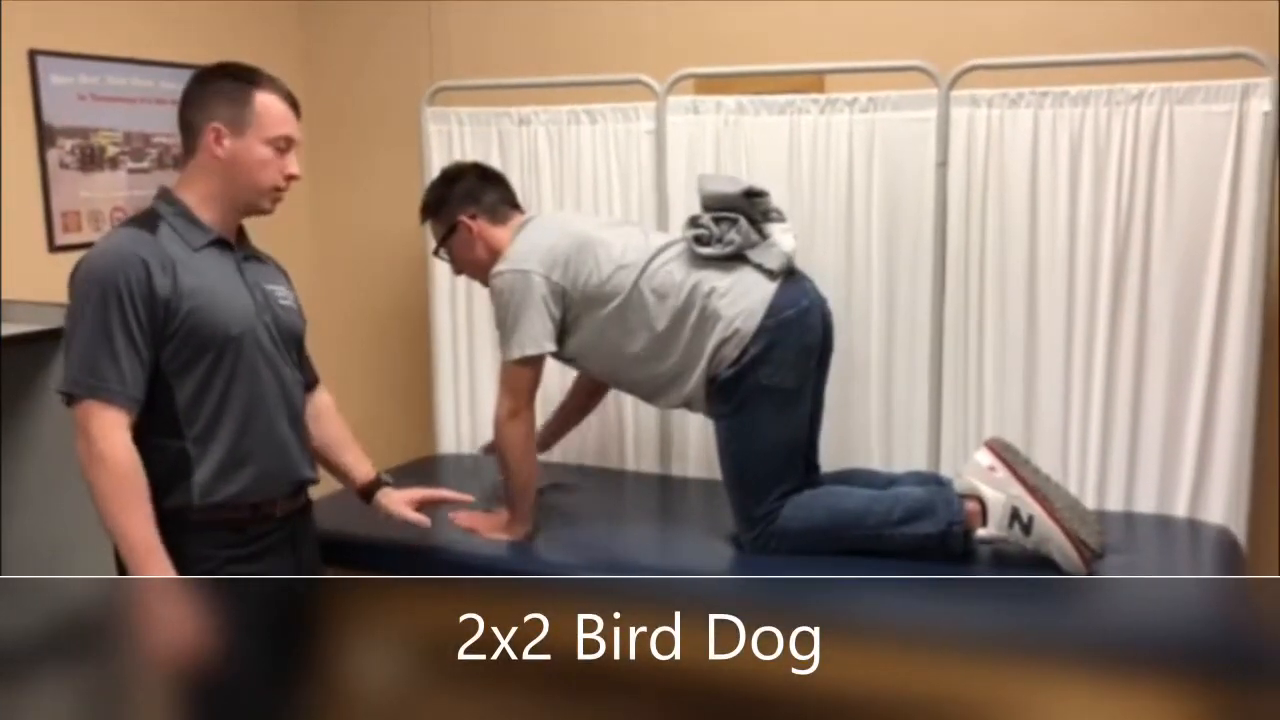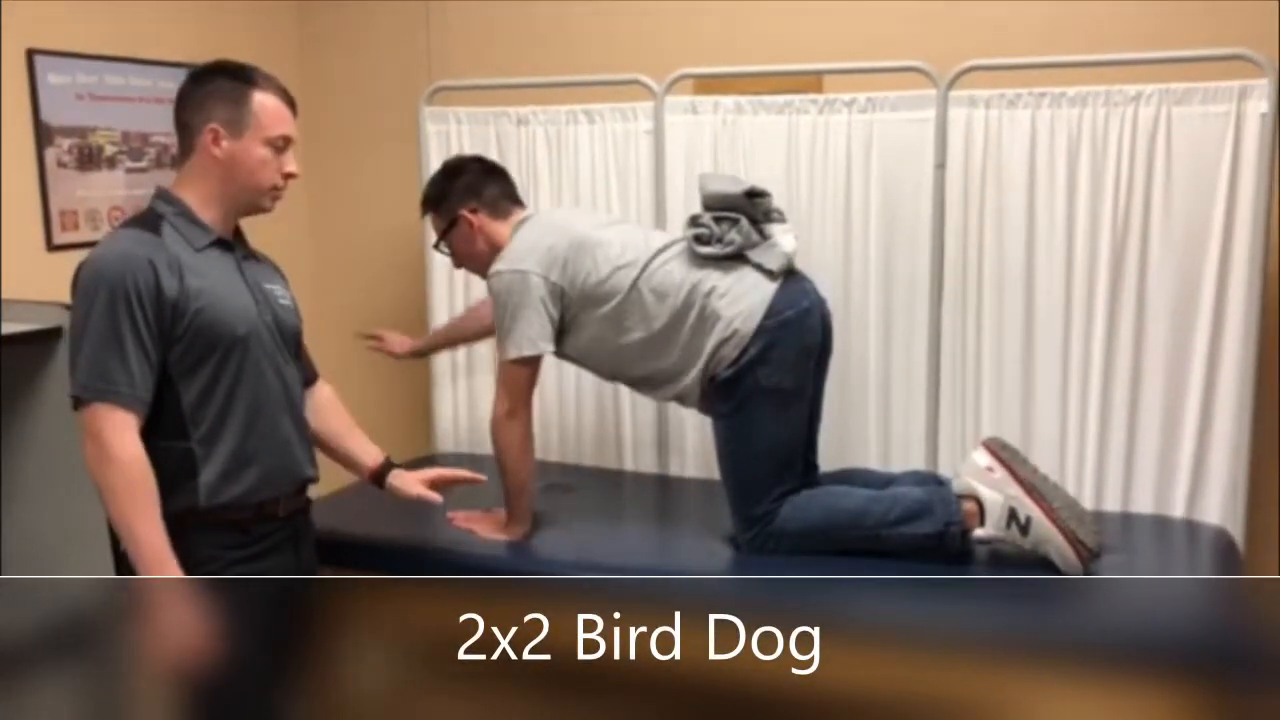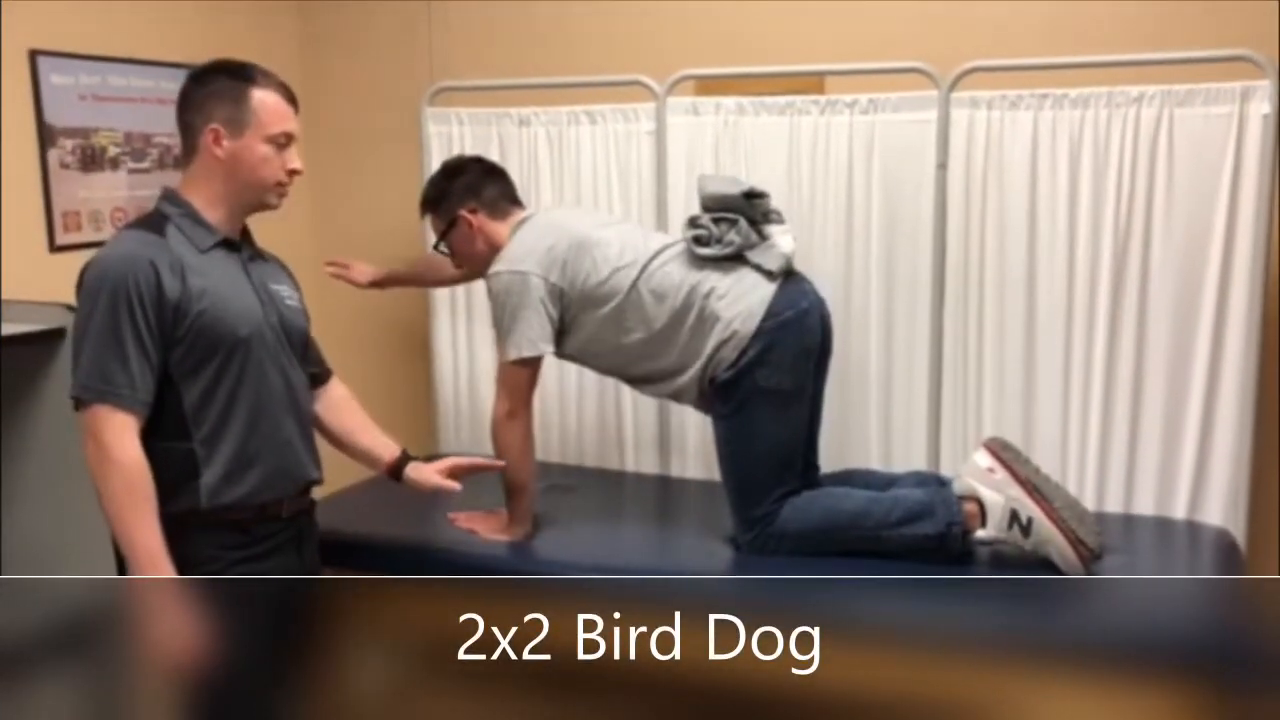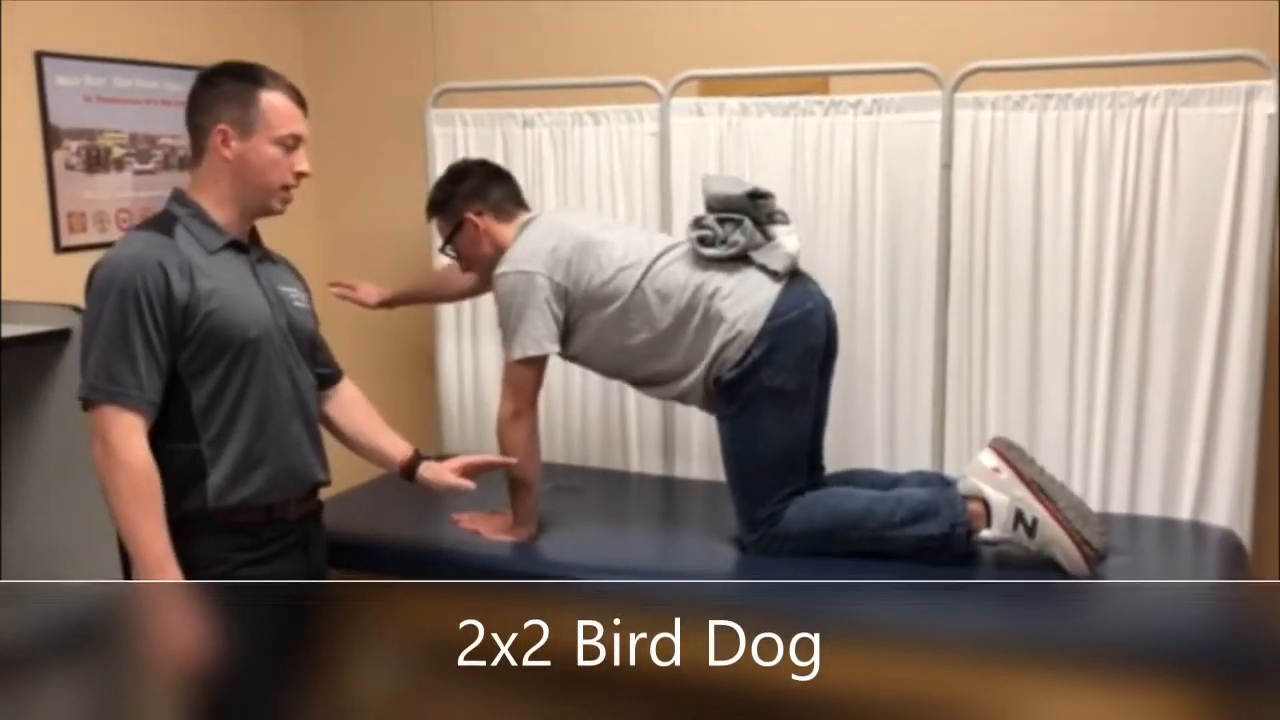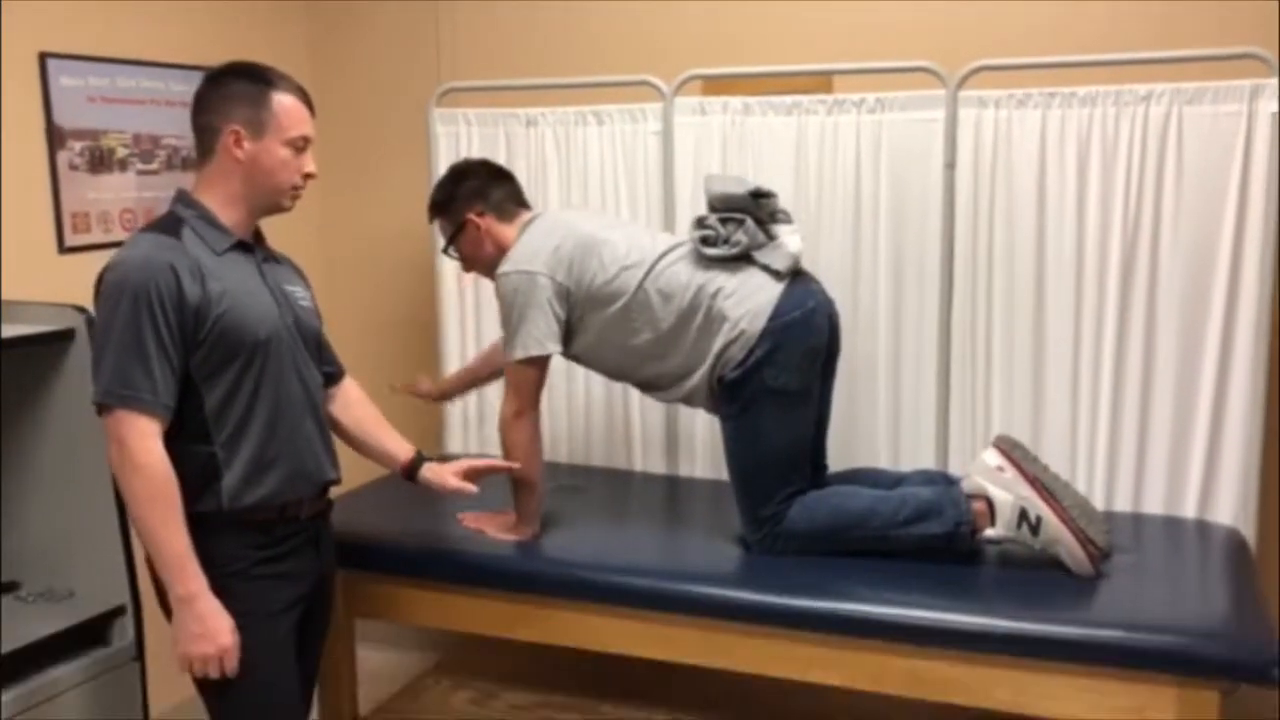
dt=0.4s
person 1, frame 1
left shoulder: (519, 271)
right shoulder: (556, 241)
left elbow: (513, 410)
right elbow: (603, 366)
left wrist: (517, 519)
right wrist: (538, 445)
left hip: (756, 339)
right hip: (785, 308)
left knee: (768, 525)
right knee: (790, 493)
left ankle: (977, 514)
right ankle: (969, 488)
person 1, frame 2
left shoulder: (518, 268)
right shoulder: (546, 237)
left elbow: (510, 412)
right elbow: (497, 314)
left wrist: (514, 519)
right wrist: (419, 346)
left hip: (754, 340)
right hip: (783, 307)
left knee: (766, 525)
right knee: (787, 494)
left ankle: (974, 514)
right ankle: (966, 487)
person 1, frame 3
left shoulder: (519, 273)
right shoulder: (540, 234)
left elbow: (511, 413)
right elbow: (468, 267)
left wrist: (516, 519)
right wrist: (381, 277)
left hip: (750, 342)
right hip: (783, 307)
left knee: (766, 526)
right knee: (787, 495)
left ankle: (974, 513)
right ankle: (967, 485)
person 1, frame 4
left shoulder: (525, 272)
right shoulder: (546, 236)
left elbow: (517, 414)
right elbow: (474, 277)
left wrist: (520, 520)
right wrist: (390, 297)
left hip: (756, 342)
right hip: (789, 308)
left knee: (771, 527)
right knee: (791, 495)
left ankle: (979, 511)
right ankle: (974, 485)
person 1, frame 5
left shoulder: (523, 269)
right shoulder: (556, 236)
left elbow: (519, 412)
right elbow: (518, 342)
left wrist: (522, 519)
right wrist: (444, 387)
left hip: (760, 342)
right hip: (793, 308)
left knee: (775, 525)
right knee: (796, 494)
left ankle: (985, 513)
right ankle: (974, 484)
person 2, frame 1
left shoulder: (266, 272)
right shoulder: (129, 264)
right elbow: (103, 434)
left wrist: (374, 486)
right wrist: (157, 585)
left hip: (291, 542)
right hip: (203, 558)
person 2, frame 2
left shoulder: (261, 270)
right shoulder: (131, 264)
right elbow: (111, 436)
left wrist: (385, 472)
right wrist: (165, 591)
left hip: (289, 542)
right hip: (205, 557)
person 2, frame 3
left shoulder: (270, 271)
right shoulder: (136, 266)
left elbow: (319, 388)
right elbow: (112, 438)
left wrist: (402, 465)
right wrist: (161, 595)
left hip: (294, 541)
right hip: (210, 558)
person 2, frame 4
left shoulder: (280, 274)
right shoulder: (144, 266)
left elbow: (331, 391)
right elbow: (120, 440)
left wrist: (417, 466)
right wrist: (171, 598)
left hip: (300, 544)
right hip: (219, 561)
person 2, frame 5
left shoulder: (280, 270)
right shoulder: (153, 269)
left elbow: (332, 388)
right elbow: (135, 445)
left wrist: (419, 467)
right wrist: (190, 599)
left hip: (308, 540)
right hip: (232, 558)
